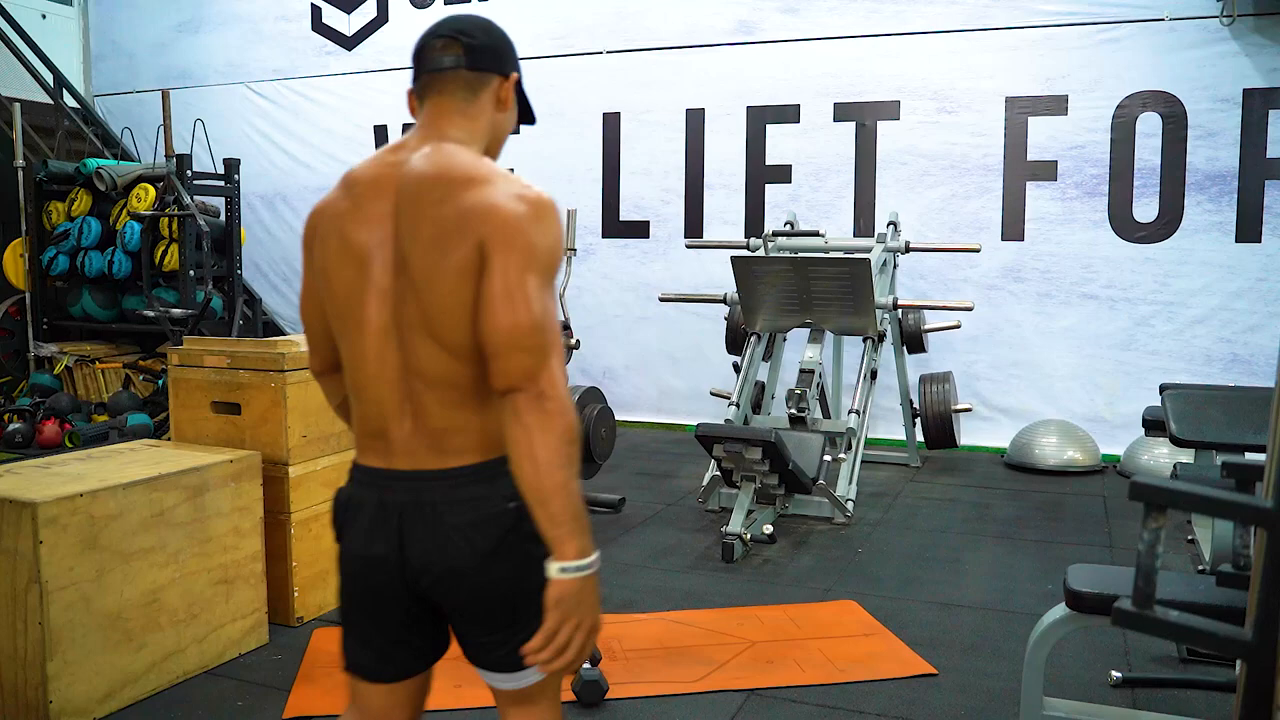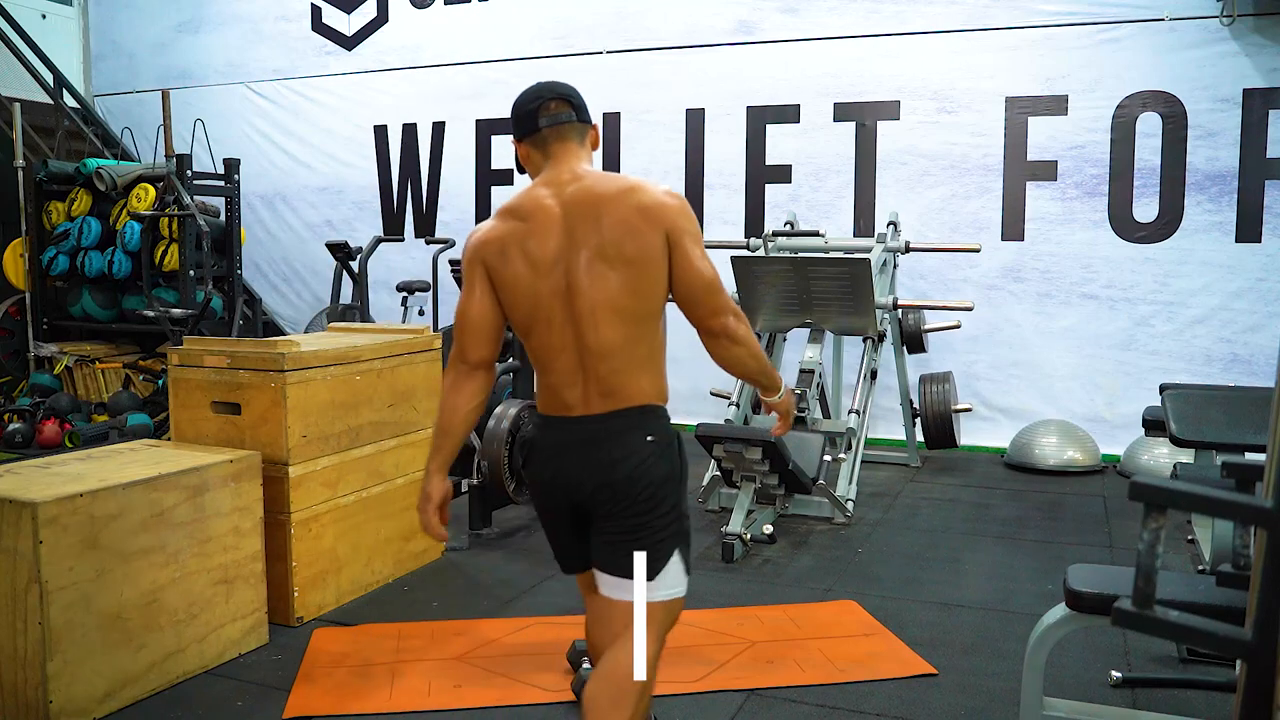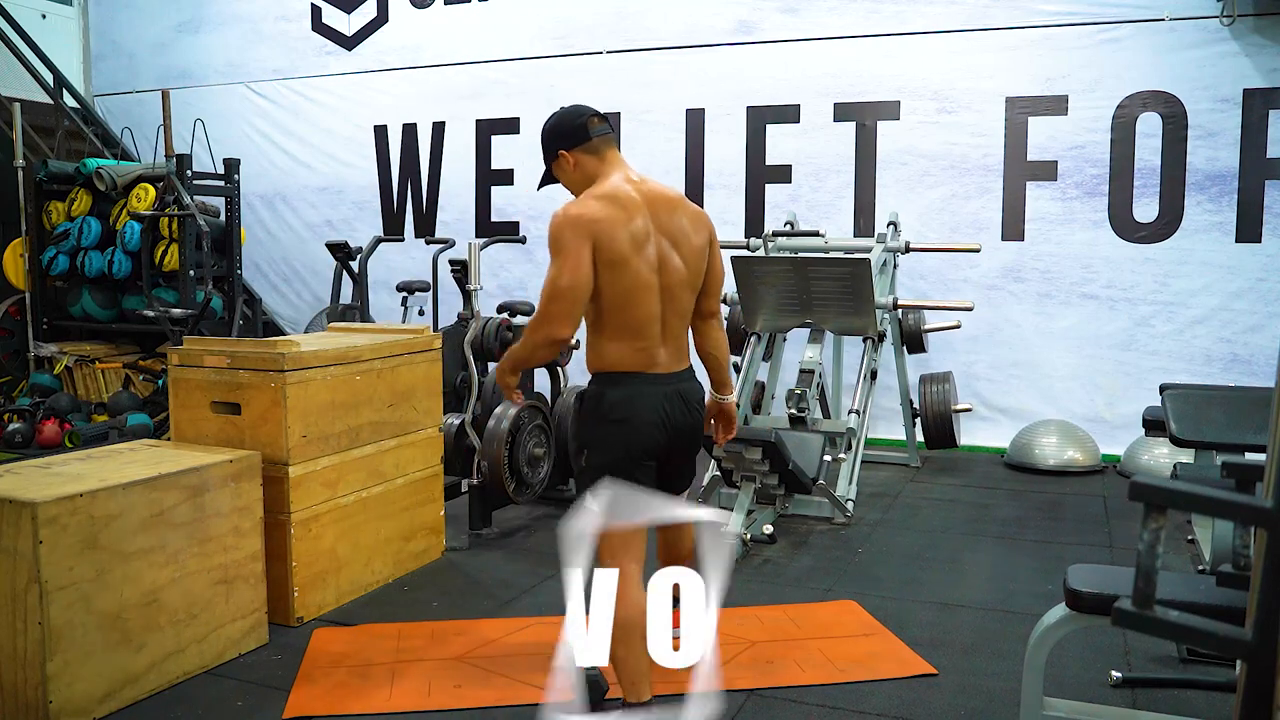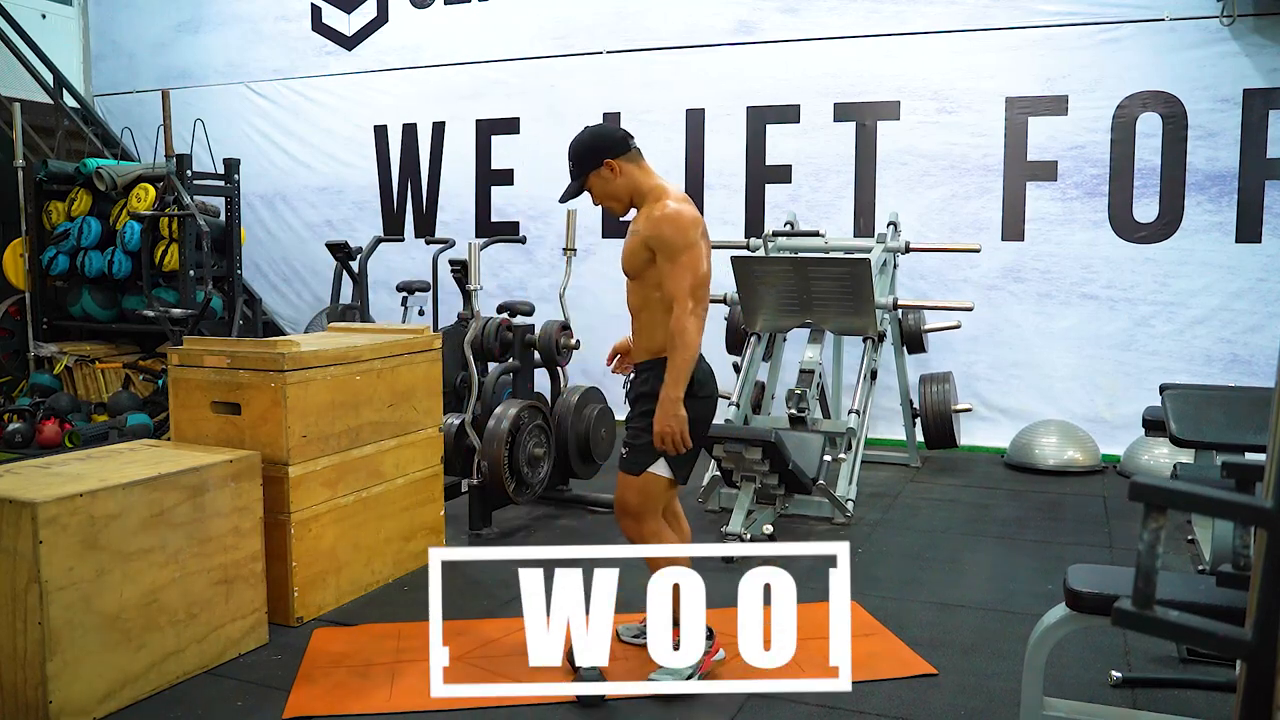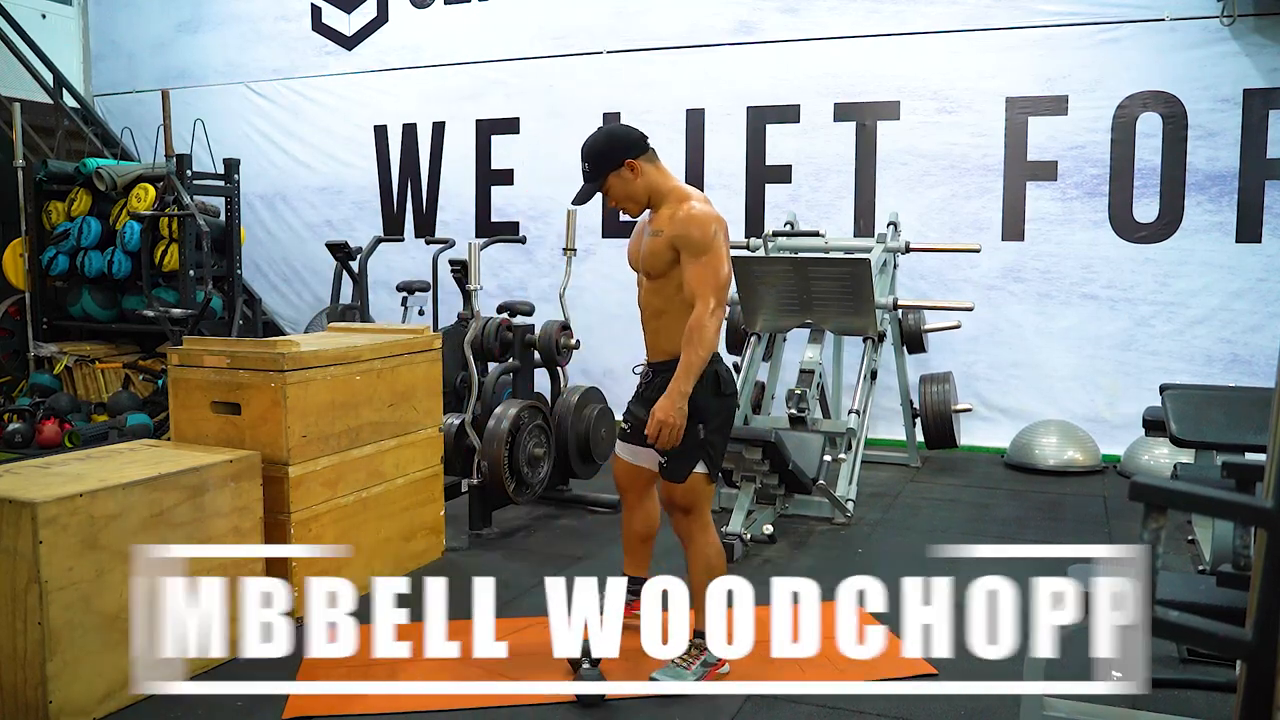
dt=0.5s
person 1, frame 1
left shoulder: (333, 208)
right shoulder: (510, 206)
right elbow: (529, 394)
right wrist: (576, 560)
left hip: (375, 511)
right hip: (485, 513)
person 1, frame 2
left shoulder: (492, 237)
right shoulder: (656, 207)
left elbow: (470, 367)
right elbow: (720, 324)
left wrist: (438, 471)
right wrist: (775, 389)
left hip: (551, 450)
right hip: (637, 448)
left knee: (607, 601)
right knee: (636, 632)
person 1, frame 3
left shoulder: (580, 217)
right shoulder: (692, 215)
left elbow: (556, 324)
right elbow: (710, 319)
left wrist: (510, 365)
right wrist: (723, 394)
left hip: (620, 403)
right hip: (682, 394)
left knee: (619, 557)
right knee: (671, 514)
left ankle: (639, 711)
person 1, frame 4
left shoulder: (671, 216)
right shoulder: (656, 215)
left elbow: (689, 310)
left wrist: (671, 398)
right wrist: (639, 342)
left hip: (675, 386)
right hip: (664, 379)
left knee: (636, 513)
right knee: (659, 503)
left ankle: (700, 637)
right ankle: (672, 618)
person 1, frame 5
left shoulder: (696, 218)
right shoulder: (648, 220)
left elbow: (708, 311)
left wrist: (678, 394)
left hip: (693, 386)
right hip: (658, 378)
left knee: (688, 513)
right knee: (631, 484)
left ankle: (710, 647)
right ankle: (630, 589)
